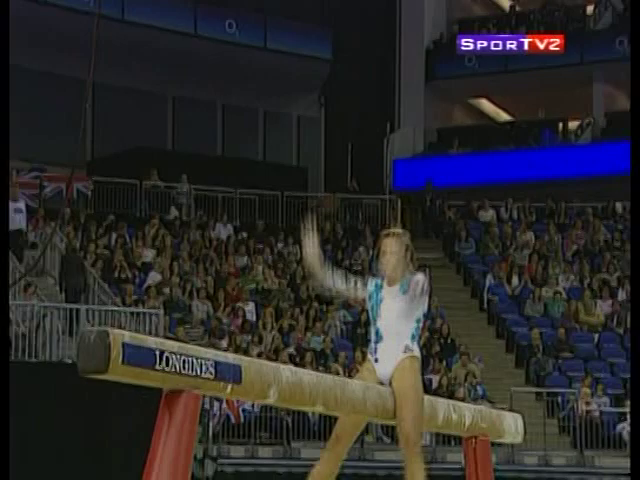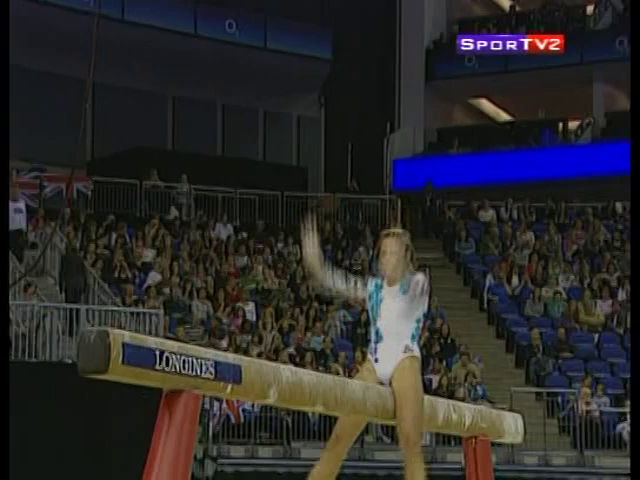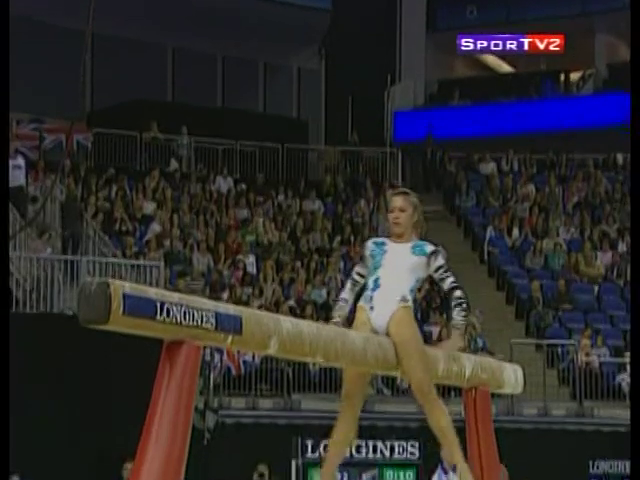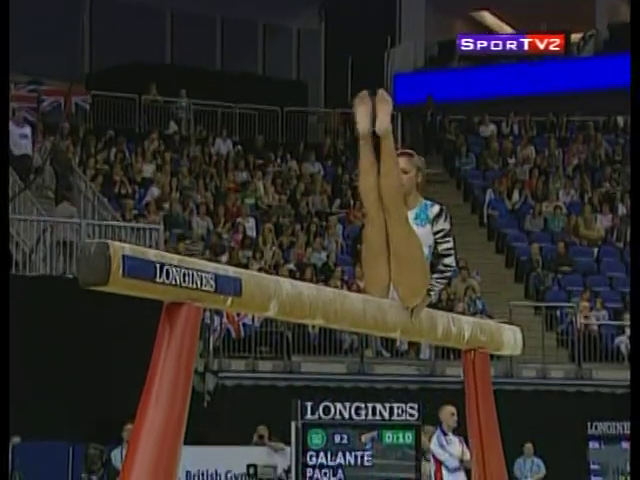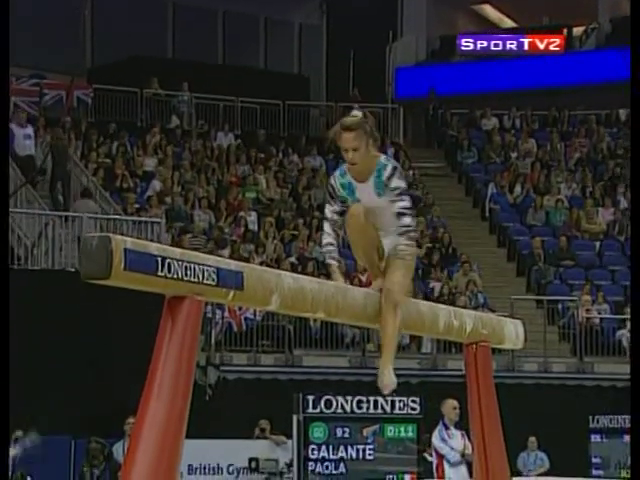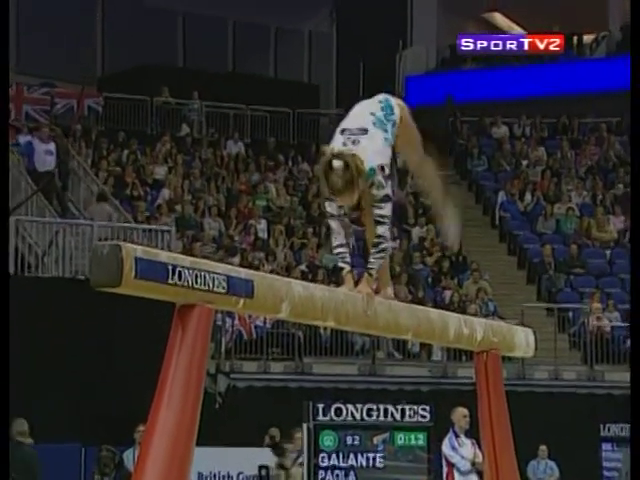
dt=0.7s
person 1, frame 1
left shoulder: (417, 283)
right shoulder: (372, 286)
left elbow: (415, 286)
right elbow: (339, 282)
left wrist: (399, 271)
right wrist: (315, 262)
left hip: (405, 362)
right hip: (373, 363)
left knee: (410, 442)
right knee: (339, 436)
person 1, frame 2
left shoulder: (418, 282)
right shoulder: (372, 286)
left elbow: (413, 286)
right elbow: (337, 282)
left wrist: (397, 272)
right wrist: (314, 262)
left hip: (405, 362)
right hip: (374, 364)
left knee: (411, 443)
right knee: (338, 439)
person 1, frame 3
left shoulder: (428, 251)
right shoulder: (374, 246)
left elbow: (455, 292)
right elbow: (352, 284)
left wrist: (457, 331)
right wrist: (336, 321)
left hip: (398, 312)
right hip: (365, 314)
left knee: (426, 395)
right knee: (350, 400)
person 1, frame 4
left shoulder: (434, 212)
right shoulder: (391, 208)
left elbow: (448, 259)
left wrist: (428, 293)
left hip: (412, 289)
right hip: (380, 288)
left knee: (393, 211)
right knee: (372, 206)
person 1, frame 5
left shoulder: (388, 169)
right shoulder: (339, 178)
left elbow: (405, 218)
right elbow: (330, 224)
left wrist: (402, 272)
right wrist: (334, 269)
left hip: (397, 245)
right hip: (370, 247)
left knee: (389, 299)
right knee: (355, 213)
left ankle: (386, 366)
right ankle: (376, 277)
person 1, frame 6
left shoulder: (375, 168)
right shoulder: (334, 174)
left elbow: (382, 227)
right elbow: (336, 229)
left wrist: (370, 279)
right wrist: (347, 277)
right knee: (368, 214)
left ankle: (443, 209)
